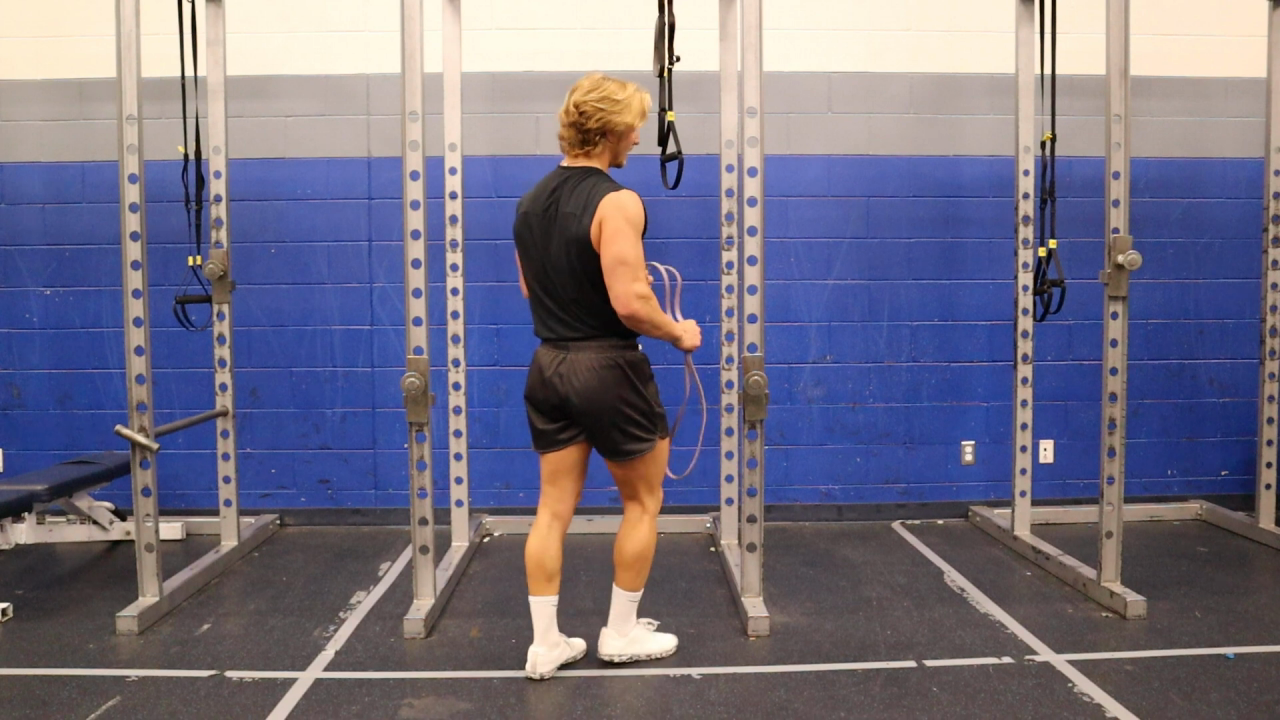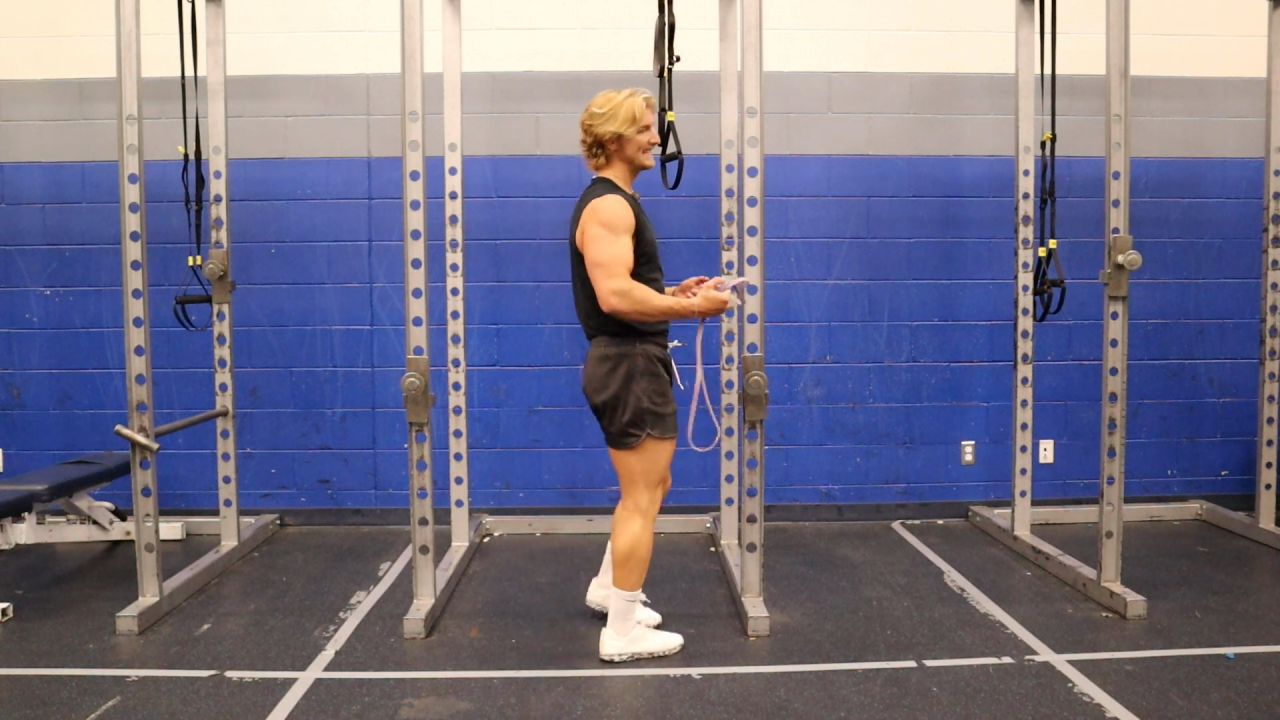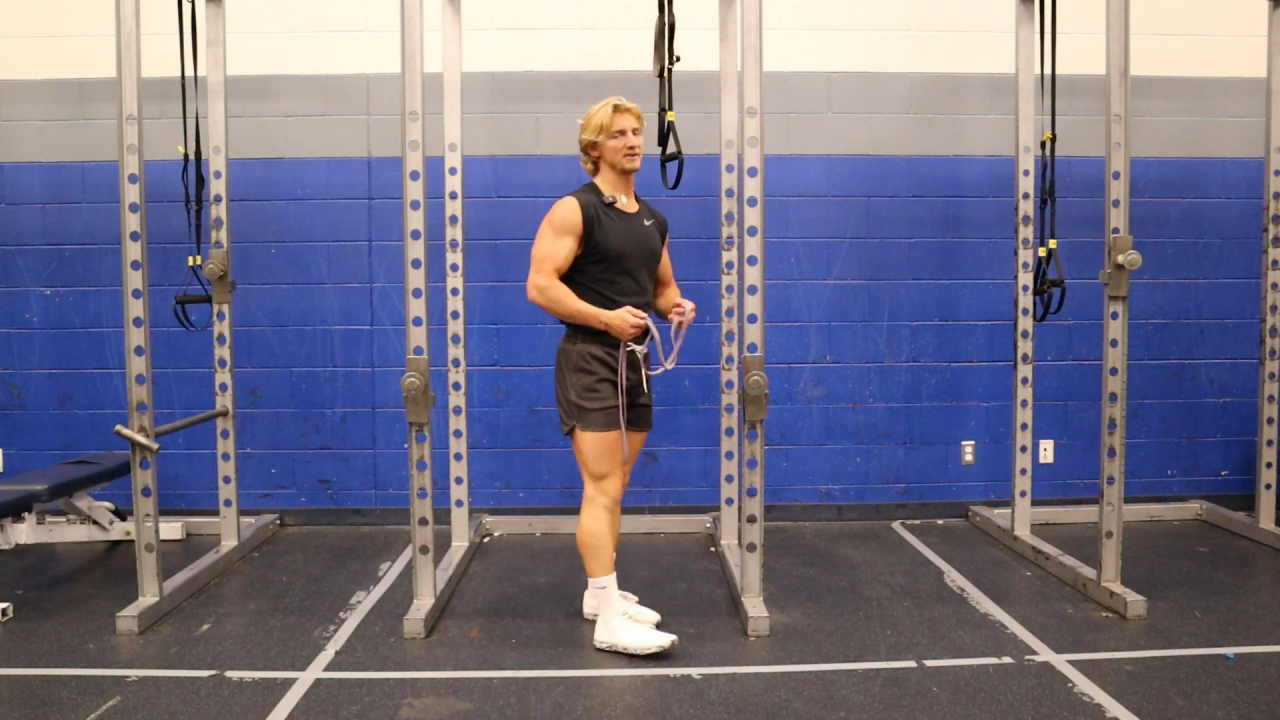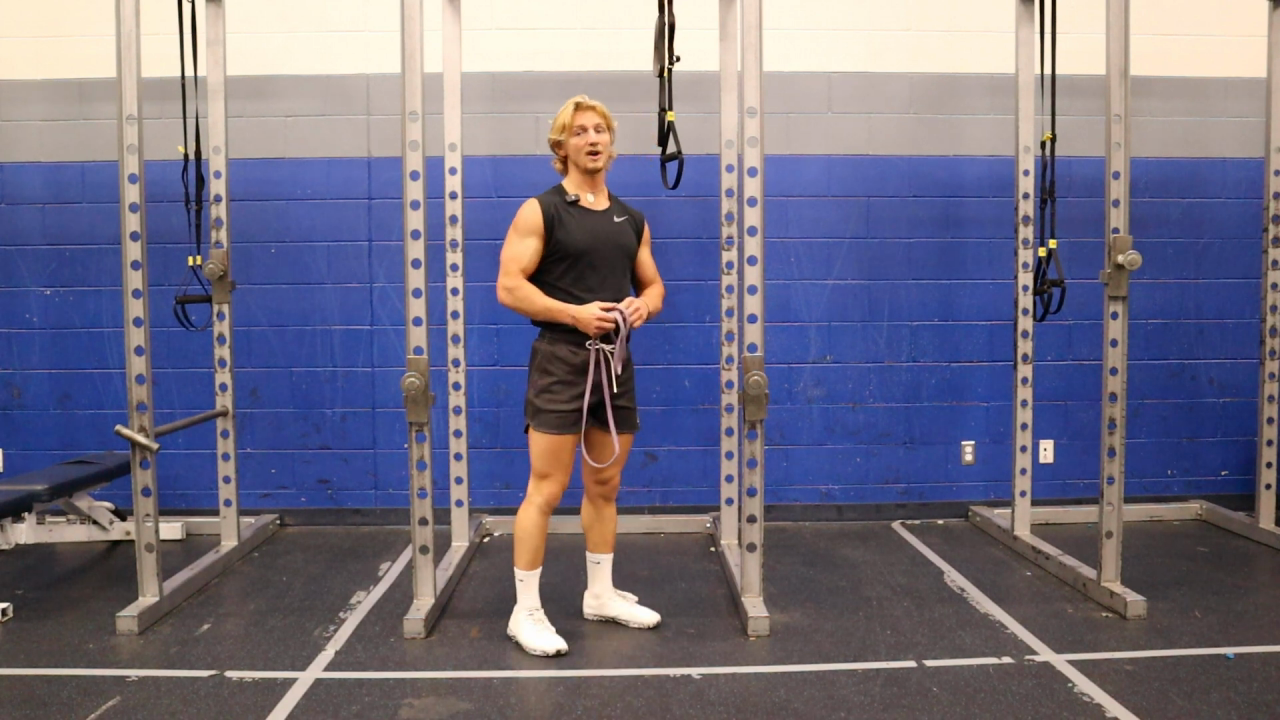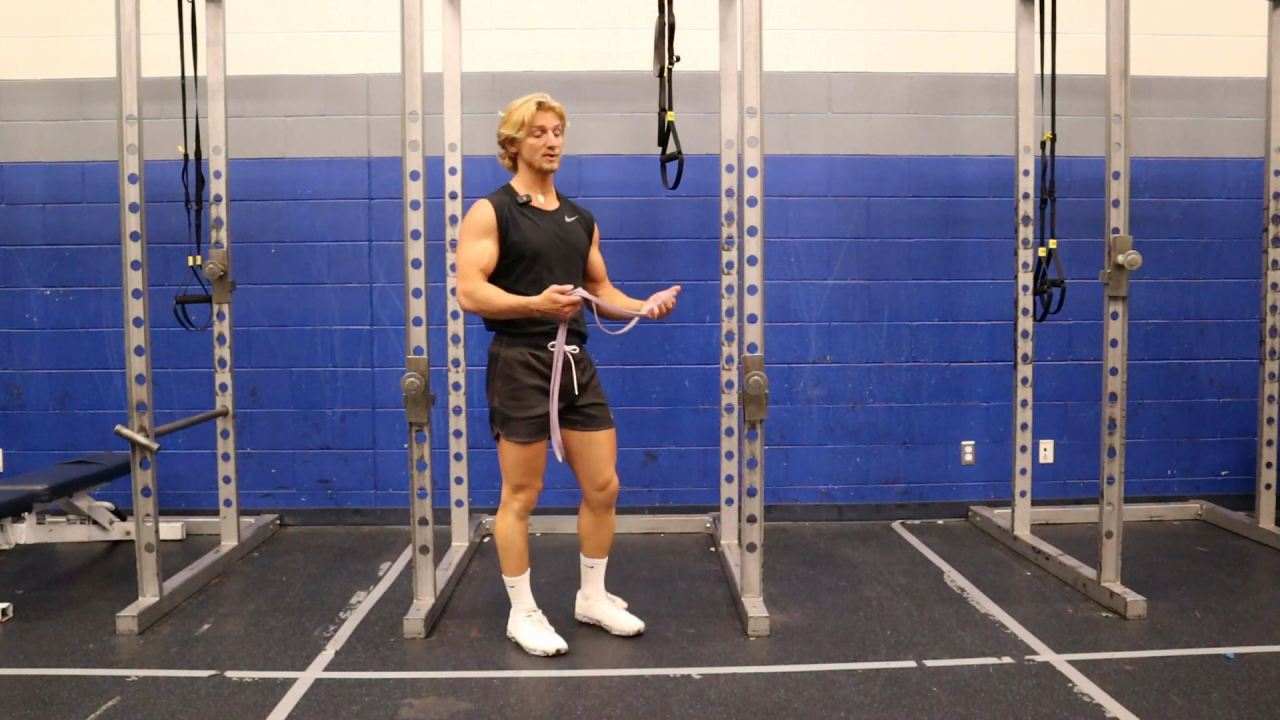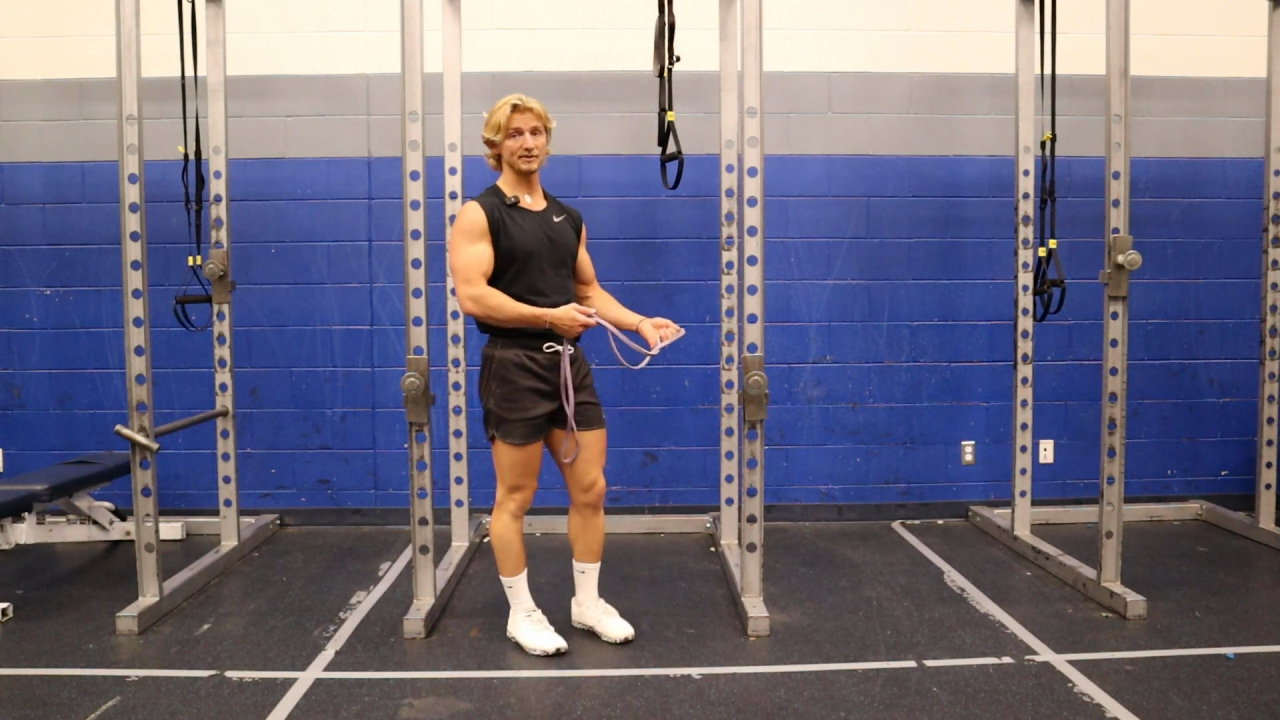
dt=0.5s
person 1, frame 1
left shoulder: (532, 202)
right shoulder: (616, 202)
right elbow: (629, 302)
right wrist: (679, 333)
left hip: (549, 366)
right hip: (609, 367)
left knee: (554, 510)
right knee: (643, 501)
left ankle: (546, 643)
right ankle: (623, 631)
person 1, frame 2
left shoulder: (616, 204)
right shoulder: (607, 206)
right elbow: (615, 295)
left wrist: (679, 292)
right wrist: (691, 307)
left hip: (628, 363)
right hip: (629, 365)
left knee: (643, 488)
right knee: (644, 499)
left ankle: (608, 587)
right ankle: (623, 632)
person 1, frame 3
left shoulder: (654, 220)
right shoulder: (574, 209)
left elbow: (661, 285)
right elbow: (540, 285)
left wrist: (675, 305)
right wrist: (606, 318)
left hip: (632, 363)
right hip: (590, 361)
left knee: (608, 486)
right knee: (605, 490)
left ankle: (602, 594)
right ankle: (610, 620)
person 1, frame 4
left shoulder: (631, 220)
right shoulder: (540, 210)
left elbow: (653, 286)
right elbow: (509, 288)
left wrist: (644, 307)
right wrist: (574, 314)
left hip: (615, 362)
right hip: (561, 360)
left knee: (604, 486)
right knee: (547, 490)
left ankle: (601, 593)
right ankle: (525, 610)
person 1, frame 5
left shoulder: (580, 218)
right shoulder: (491, 212)
left elbow: (599, 288)
right elbow: (470, 291)
left wrist: (643, 306)
right wrist: (535, 303)
left hip: (576, 362)
right hip: (521, 365)
left knee: (603, 488)
right knee: (521, 497)
left ankle: (593, 597)
right ankle: (523, 613)
person 1, frame 6
left shoulder: (568, 218)
right shoulder: (479, 214)
left elbow: (589, 289)
right elbow: (472, 296)
left wrist: (641, 322)
right wrist: (548, 316)
left hip: (571, 363)
right hip: (515, 366)
left knee: (590, 490)
right knee: (516, 497)
left ankle: (589, 602)
right ankle: (522, 613)
